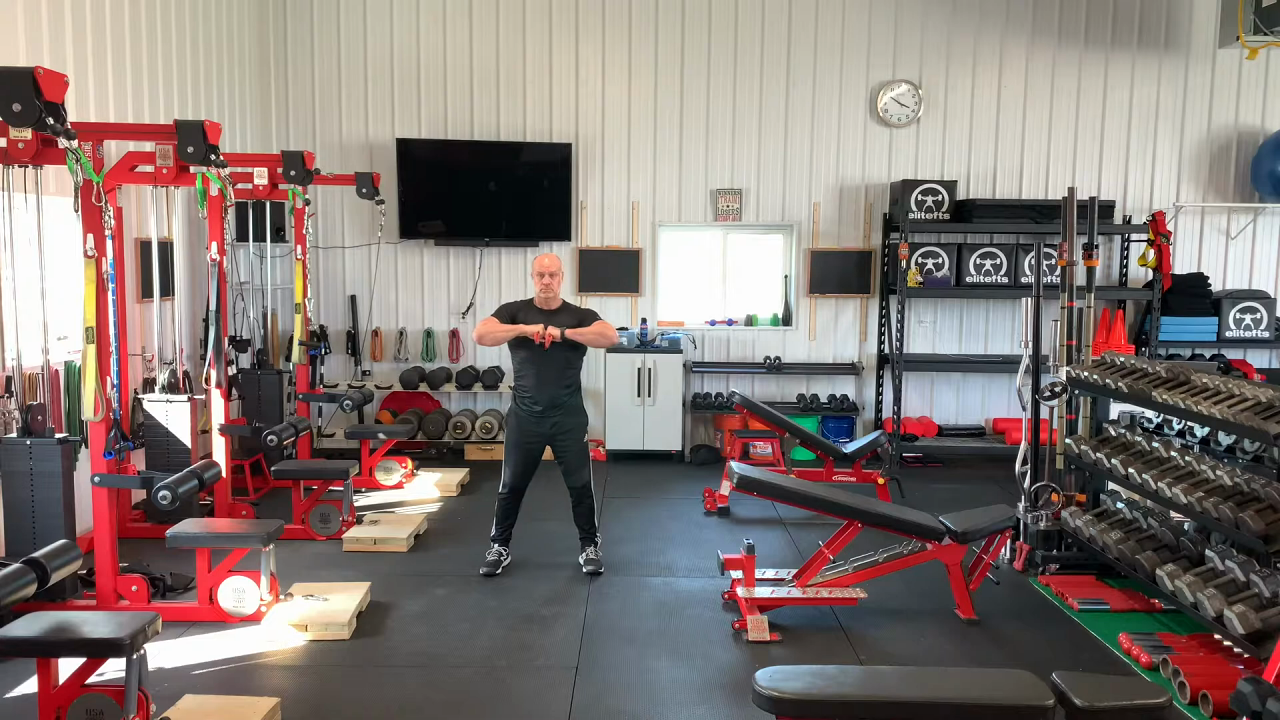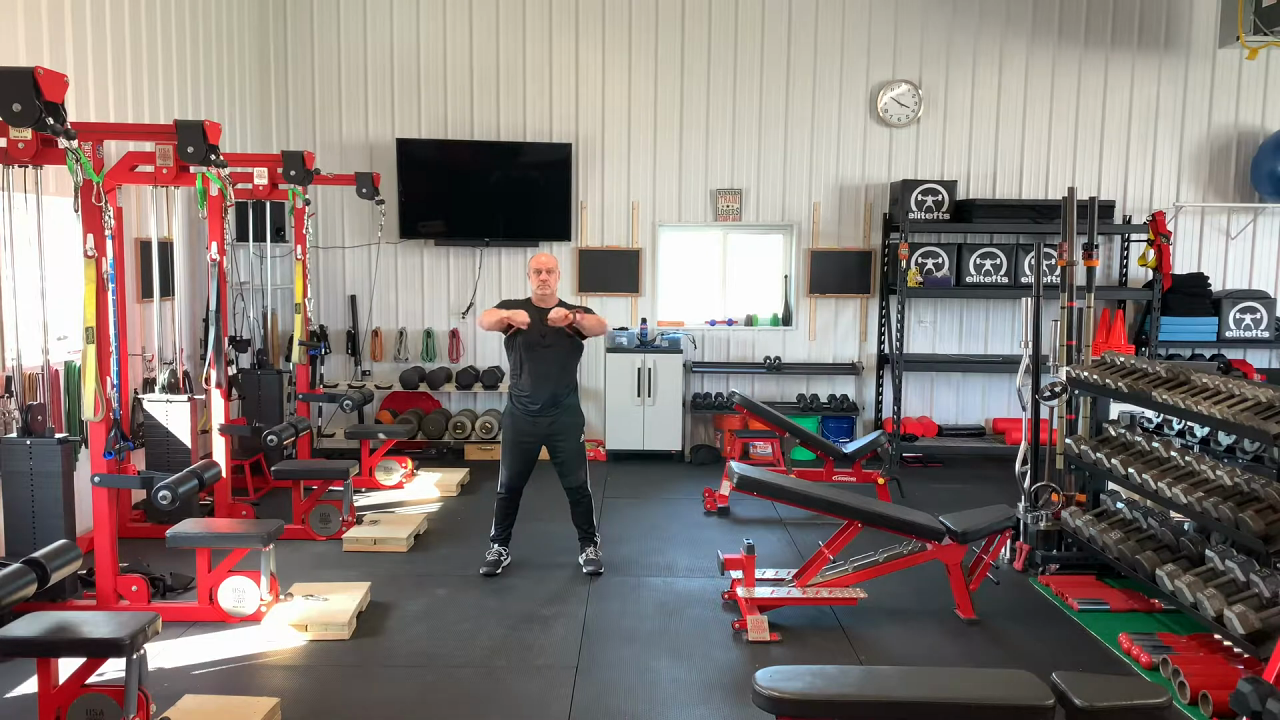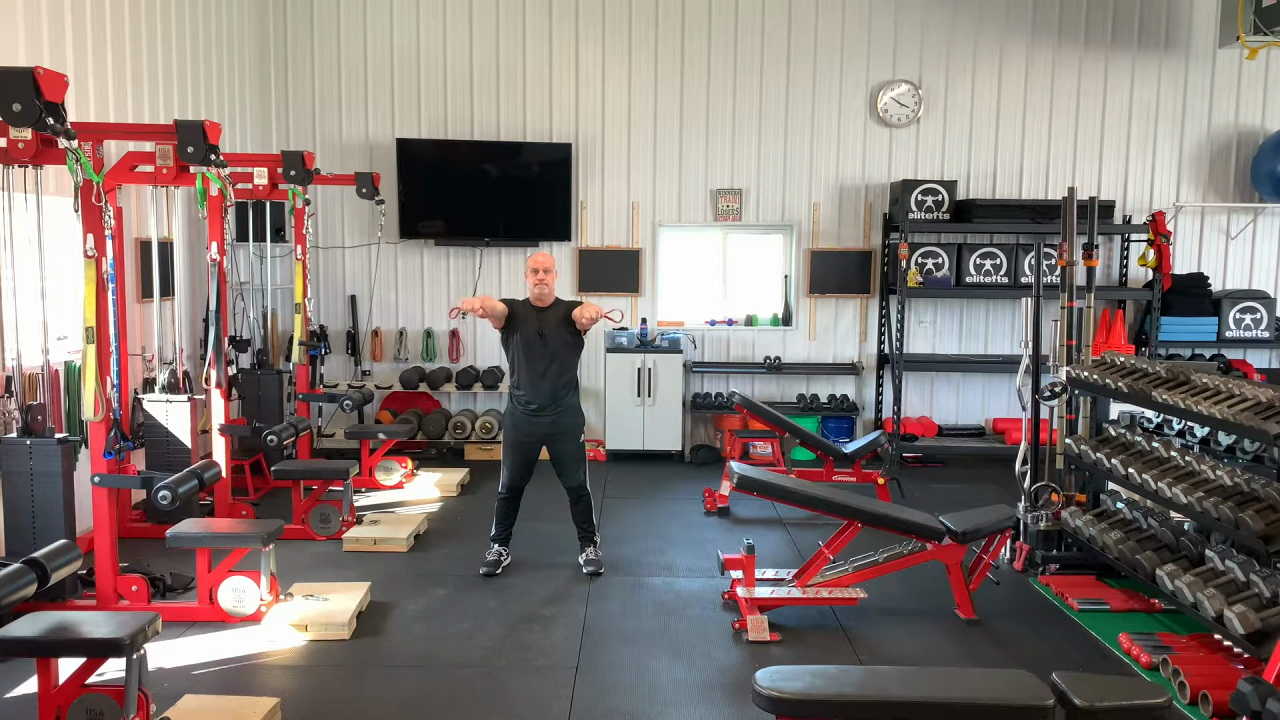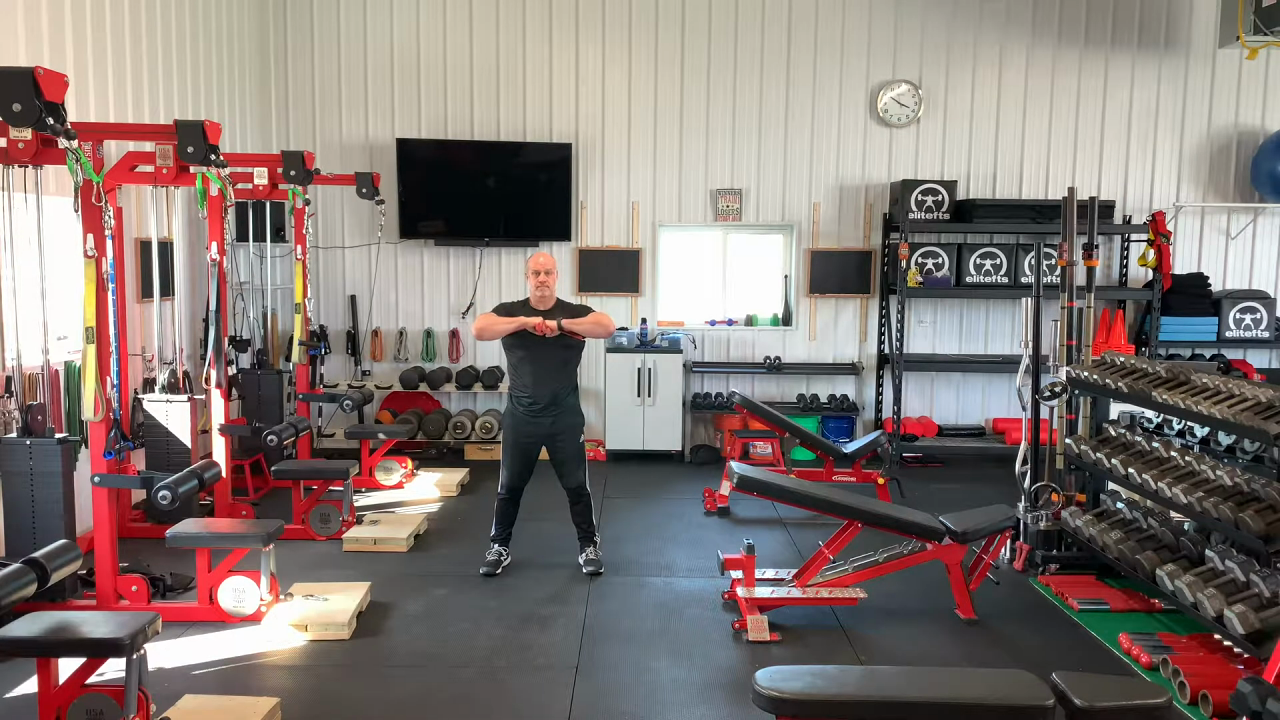
dt=0.7s
person 1, frame 1
left shoulder: (579, 316)
right shoulder: (514, 311)
left elbow: (610, 337)
right elbow: (480, 334)
left wrist: (563, 332)
right wrist: (524, 329)
left hip: (568, 418)
right hip: (524, 417)
left knee: (580, 486)
right knee: (511, 486)
left ankle: (589, 546)
right ankle: (499, 547)
person 1, frame 2
left shoulder: (575, 312)
right shoulder: (513, 308)
left elbow: (600, 327)
right elbow: (484, 321)
left wrist: (570, 317)
right wrist: (507, 317)
left hip: (565, 417)
right hip: (521, 416)
left knee: (577, 486)
right knee: (509, 486)
left ankle: (589, 546)
right ankle: (499, 547)
person 1, frame 3
left shoulder: (570, 311)
right shoulder: (513, 311)
left elbow: (585, 312)
right elbow: (493, 307)
left wrist: (591, 312)
right wrist: (478, 304)
left hip: (565, 417)
right hip: (521, 417)
left knee: (577, 486)
right knee: (510, 487)
left ankle: (588, 546)
right ankle: (499, 547)
person 1, frame 4
left shoulder: (573, 312)
right shoulder: (510, 312)
left elbow: (607, 327)
right elbow: (478, 330)
left wrist: (560, 324)
right wrist: (524, 322)
left hip: (565, 418)
right hip: (521, 418)
left knee: (577, 486)
right knee: (509, 487)
left ankle: (589, 547)
right ankle: (499, 547)
